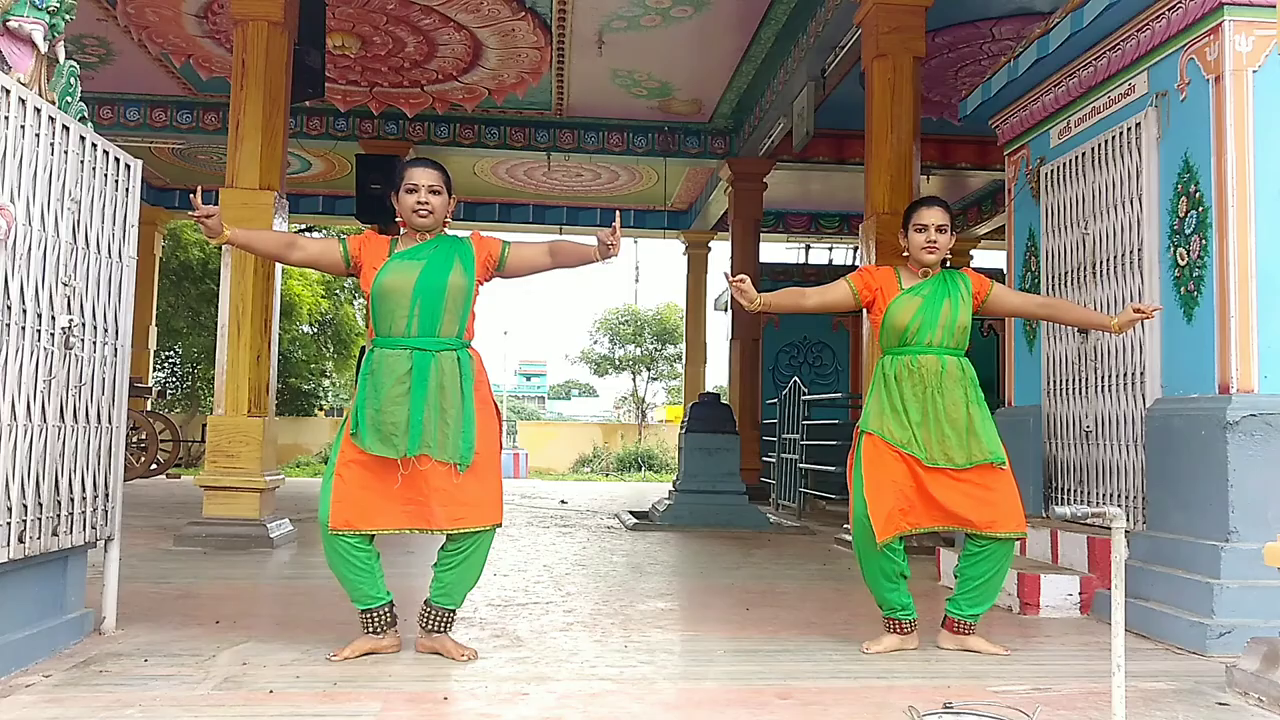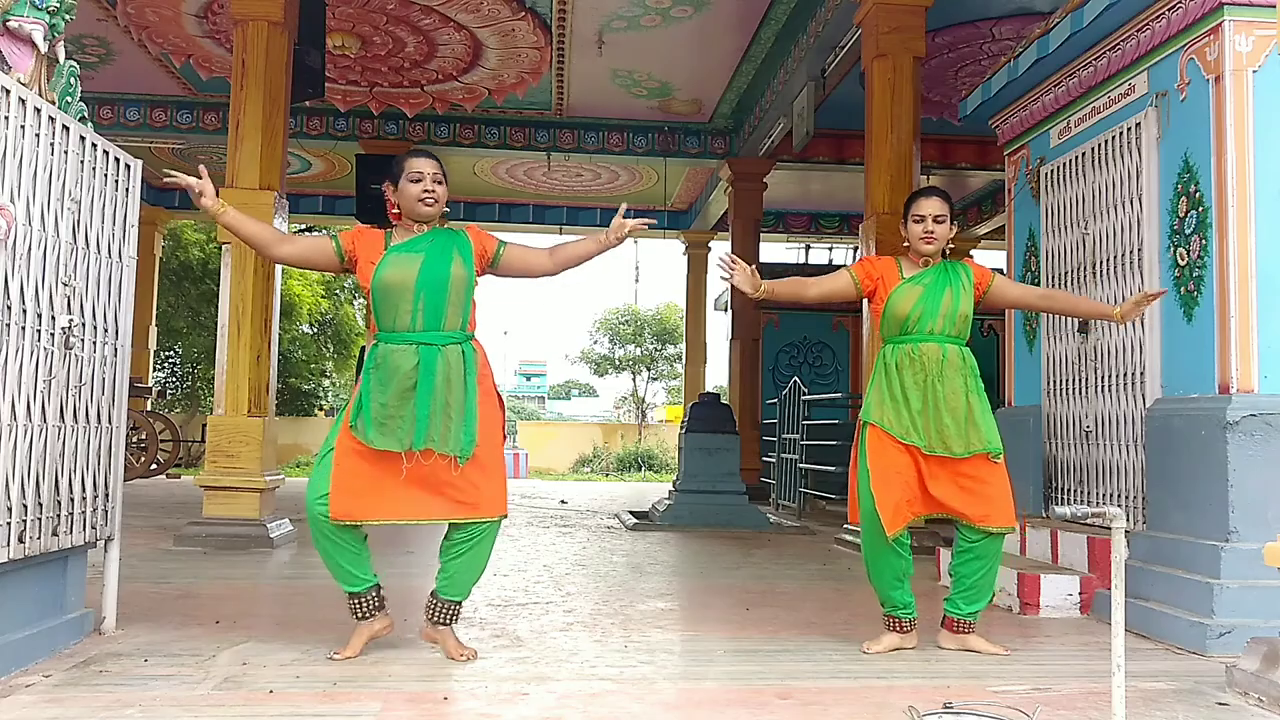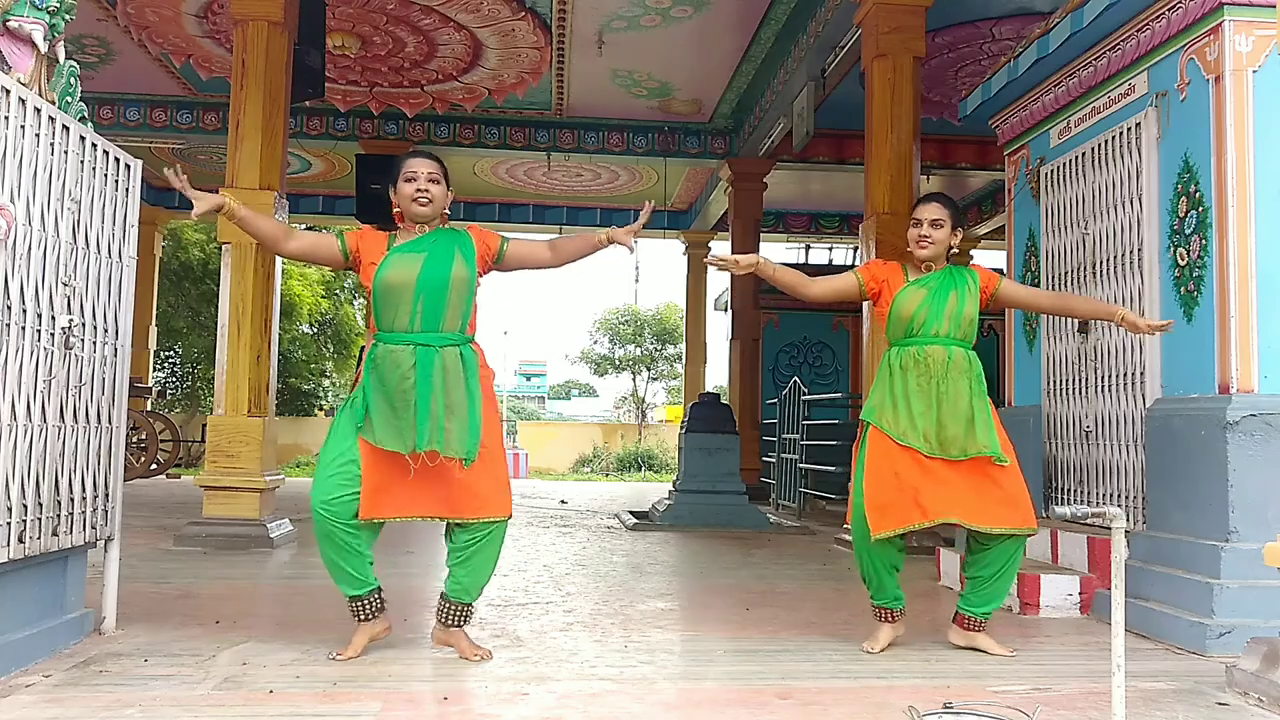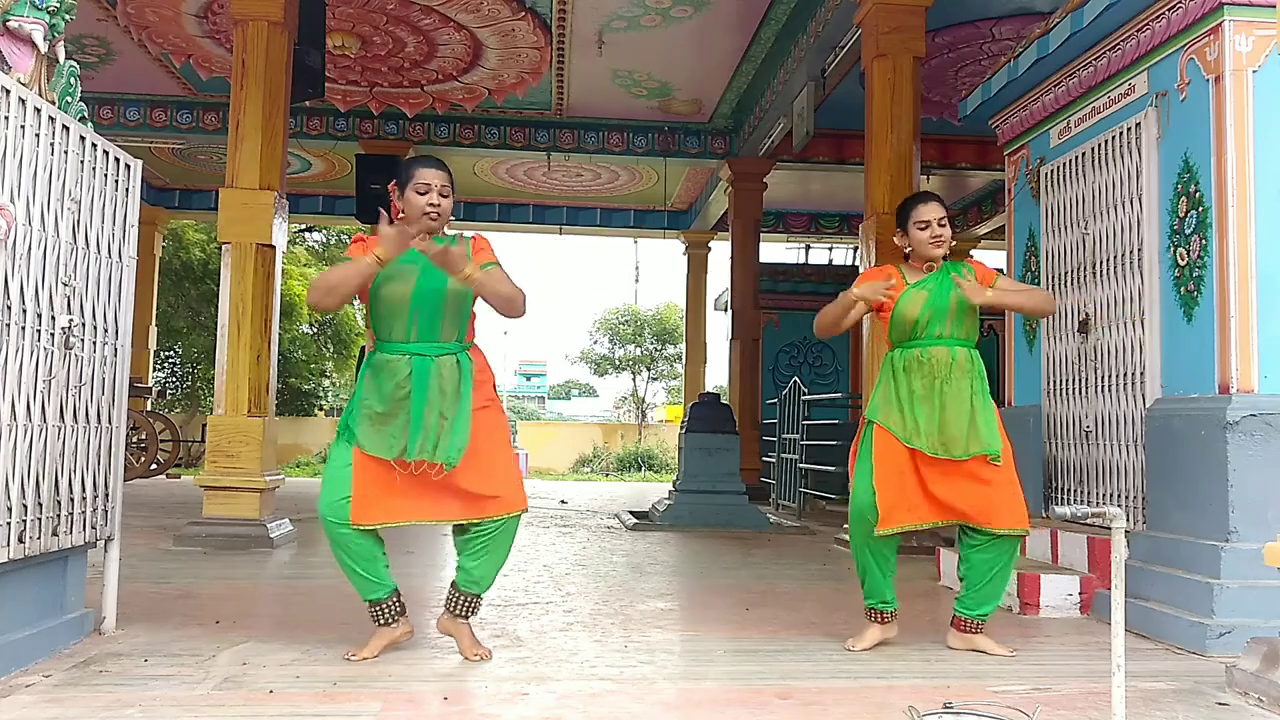
dt=0.5s
person 1, frame 1
left shoulder: (474, 251)
right shoulder: (369, 249)
left elbow: (548, 254)
right elbow: (294, 247)
left wrist: (595, 251)
right wrist: (227, 233)
left hip: (454, 396)
right hip: (384, 395)
left knee: (472, 514)
right knee: (342, 513)
left ankle: (435, 626)
right ankle: (379, 627)
person 1, frame 2
left shoulder: (470, 243)
right shoulder: (365, 243)
left elbow: (547, 260)
right elbow: (284, 246)
left wrist: (610, 238)
right wrist: (217, 209)
left hip: (458, 388)
right hip: (386, 390)
left knee: (477, 508)
right knee: (329, 502)
left ankle: (441, 619)
right ankle: (370, 613)
person 1, frame 3
left shoulder: (473, 243)
right shoulder: (369, 244)
left elbow: (549, 252)
right elbow: (289, 241)
left wrist: (608, 237)
right wrist: (225, 204)
left hip: (457, 388)
right hip: (384, 388)
left knee: (481, 507)
right knee: (332, 500)
left ankle: (452, 622)
right ankle: (370, 615)
person 1, frame 4
left shoulder: (473, 248)
right shoulder: (366, 252)
left elbow: (516, 305)
right elbow: (320, 297)
left wrist: (463, 267)
right wrist: (381, 251)
left hip: (461, 393)
right hip: (384, 396)
left knee: (498, 505)
right knee: (339, 507)
left ankle: (458, 613)
right ankle: (390, 619)
person 2, frame 1
left shoulder: (968, 285)
right shoulder: (876, 280)
left elbow: (1040, 305)
right elbow: (810, 297)
left wrist: (1113, 322)
right wrist: (759, 301)
left hip: (957, 414)
right hip: (894, 413)
left knee: (996, 518)
right knee: (874, 518)
left ankle: (960, 625)
right ankle: (900, 624)
person 2, frame 2
left shoulder: (969, 276)
right shoulder: (878, 270)
left elbow: (1041, 297)
right elbow: (810, 289)
left wrist: (1116, 311)
right wrist: (758, 286)
left hip: (957, 405)
right hip: (895, 404)
left knee: (984, 512)
right knee: (883, 511)
left ankle: (959, 625)
right ankle: (899, 624)
person 2, frame 3
left shoulder: (975, 280)
right shoulder: (883, 275)
left elbow: (1049, 299)
right elbow: (811, 288)
left wrist: (1123, 317)
right wrist: (758, 265)
left hip: (963, 407)
right hip: (899, 407)
left knee: (1005, 515)
right knee: (873, 511)
left ankle: (970, 622)
right ankle: (889, 615)
person 2, frame 4
left shoulder: (971, 273)
right shoulder: (882, 280)
left elbow: (1044, 303)
right elbow: (822, 328)
left wrist: (992, 296)
right wrist: (853, 299)
left hip: (964, 406)
right hip: (900, 404)
left knee: (995, 515)
right knee: (871, 507)
left ankle: (967, 624)
right ankle: (881, 615)
